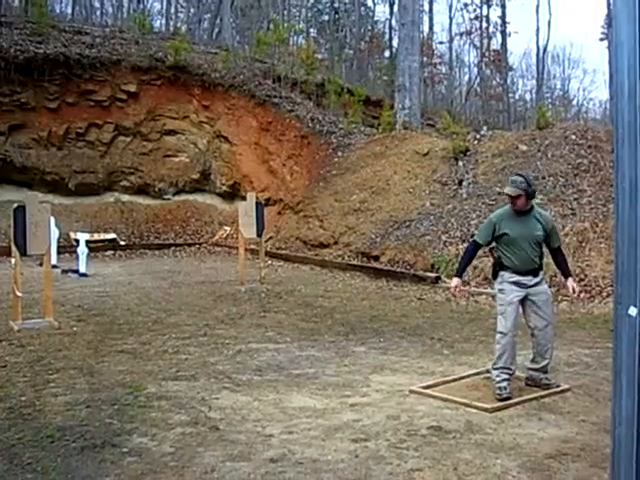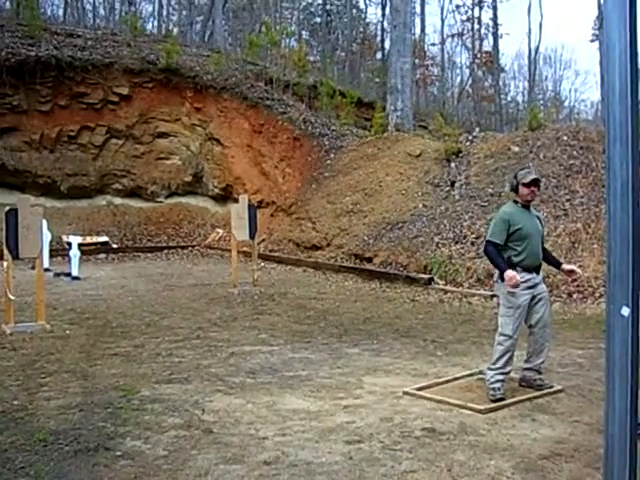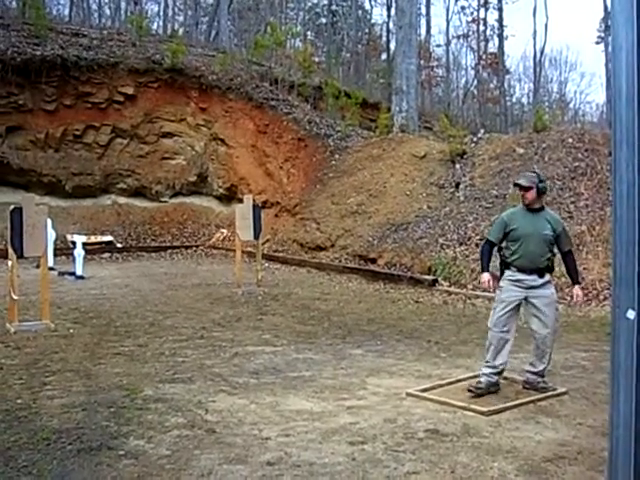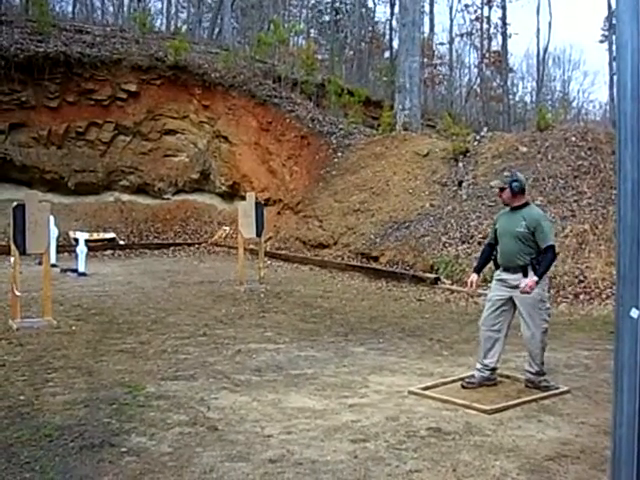
dt=0.7s
person 1, frame 1
left shoulder: (543, 218)
right shoulder: (498, 218)
left elbow: (556, 250)
right elbow: (475, 245)
left wrist: (568, 276)
right wrist: (459, 275)
left hip: (536, 280)
right hip: (509, 281)
left knee: (543, 329)
right knee: (506, 331)
left ankle: (537, 373)
right ankle: (501, 379)
person 1, frame 2
left shoulder: (535, 216)
right shoulder: (506, 214)
right elbow: (490, 248)
left wrist: (561, 266)
right wrist: (505, 271)
left hip: (537, 279)
right hip: (516, 280)
left knee: (541, 328)
right knee: (508, 332)
left ankle: (530, 373)
right ankle: (495, 380)
person 1, frame 3
left shoulder: (554, 220)
right shoulder: (509, 217)
left elbow: (566, 253)
right elbow: (489, 243)
left wrist: (576, 283)
right wrist: (485, 270)
left hip: (542, 282)
right hip: (513, 279)
left knee: (545, 332)
right knee: (499, 326)
left ankle: (535, 376)
right ankle: (490, 377)
person 1, frame 4
left shoulder: (536, 217)
right shoulder: (501, 217)
left elbow: (550, 252)
right elbow: (491, 245)
left wrist: (536, 278)
right wrist: (476, 271)
left hip: (527, 279)
right hip: (502, 278)
left knee: (535, 331)
right knee: (490, 325)
left ankle: (535, 375)
right ankle: (485, 372)
